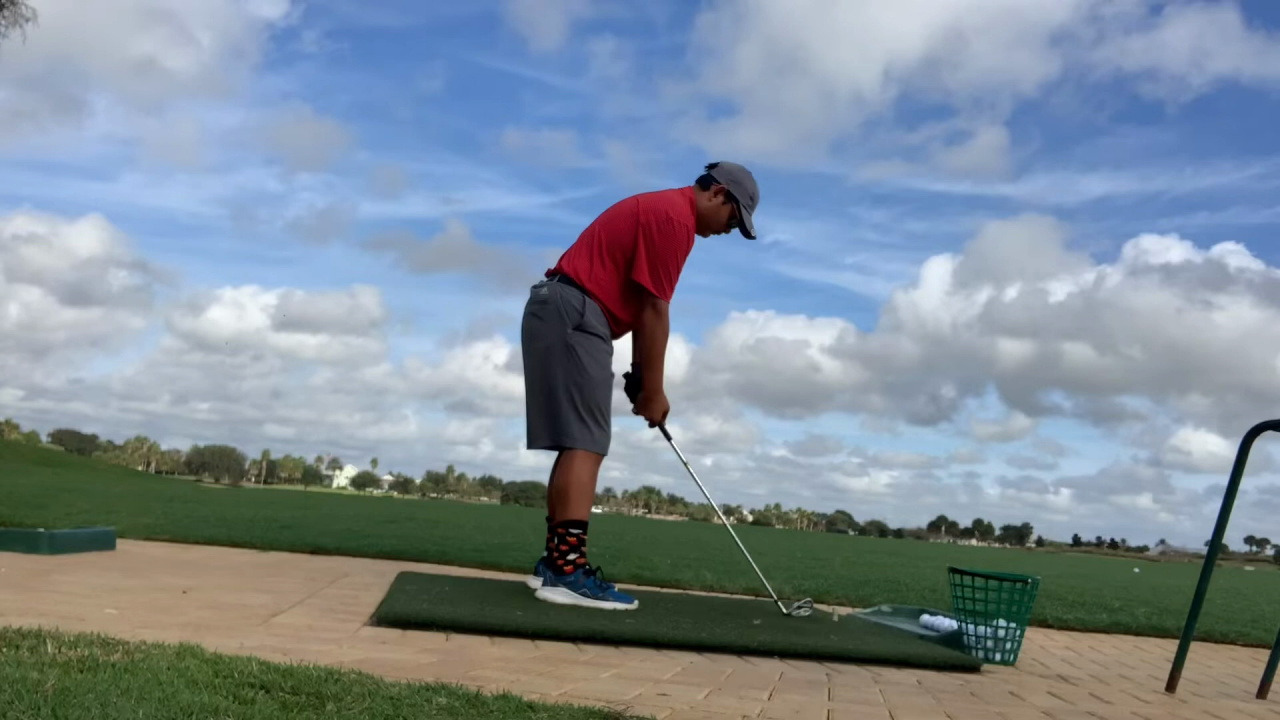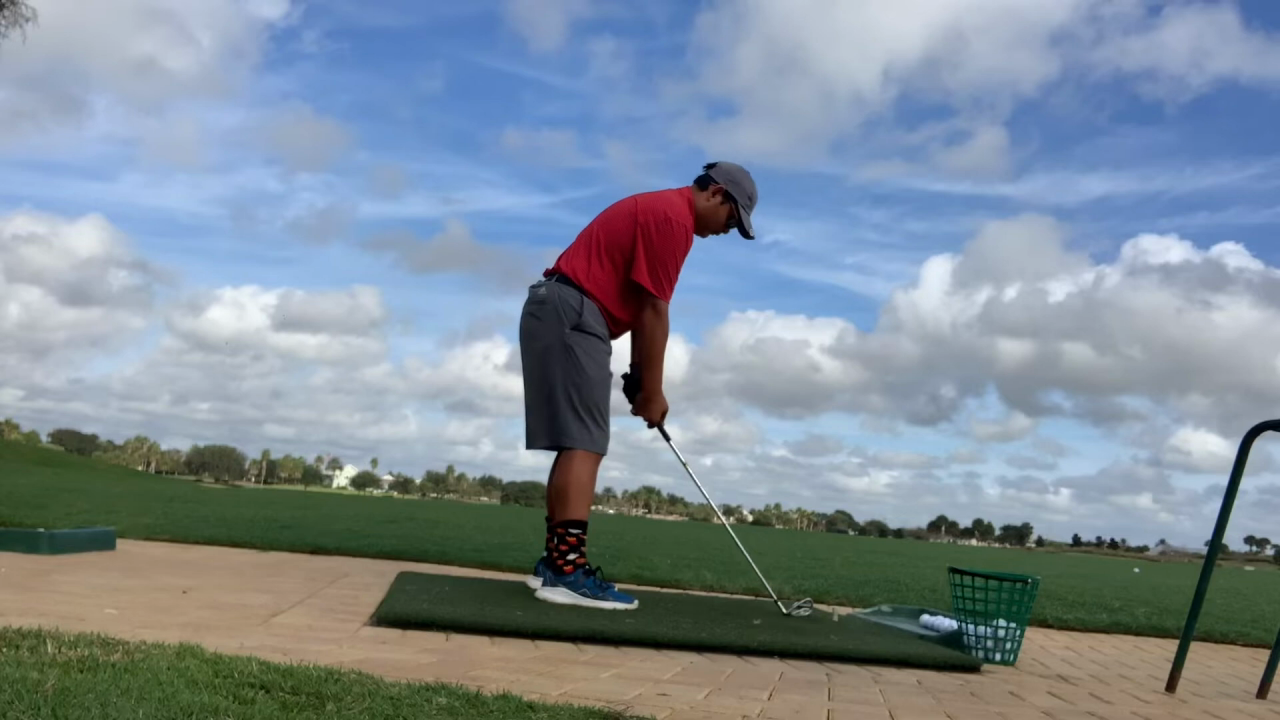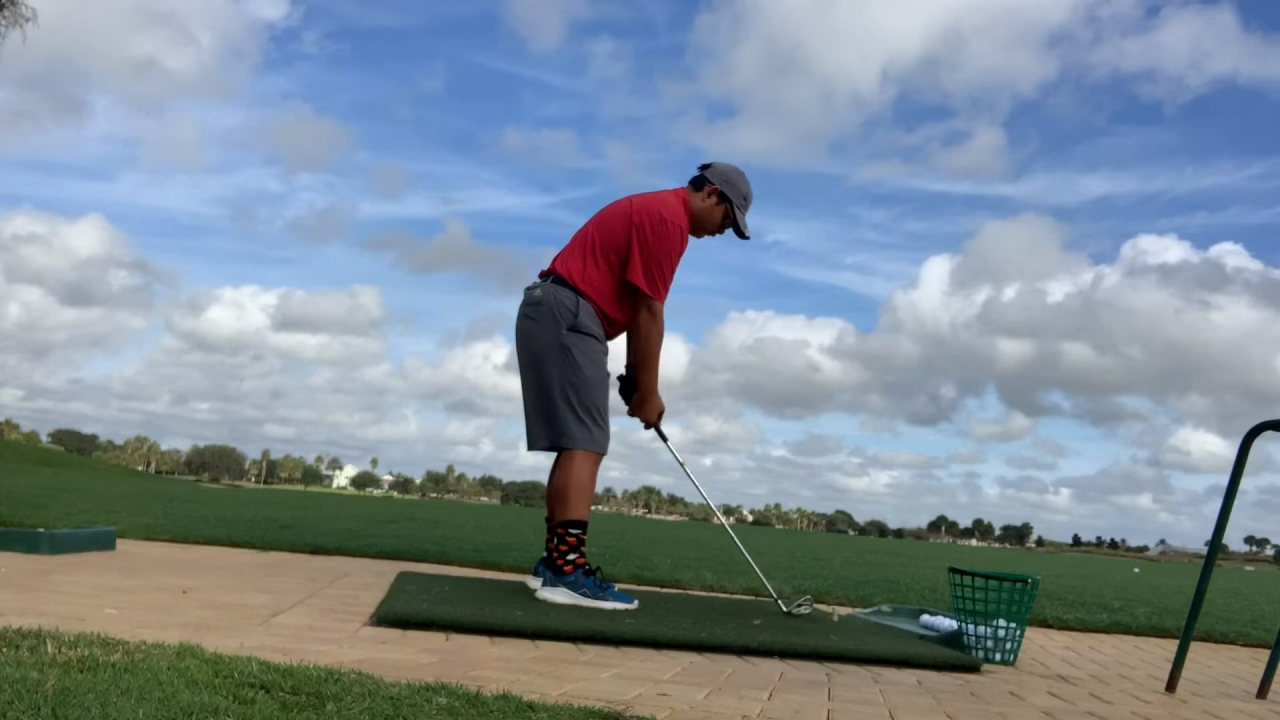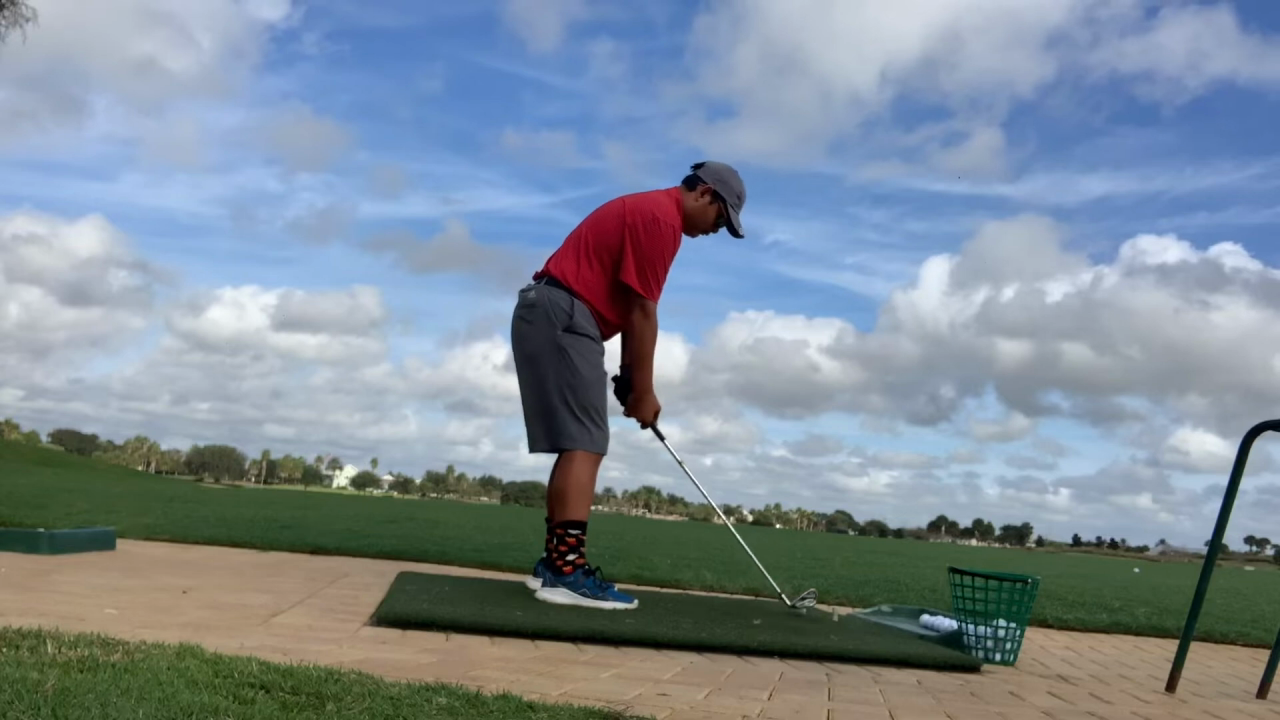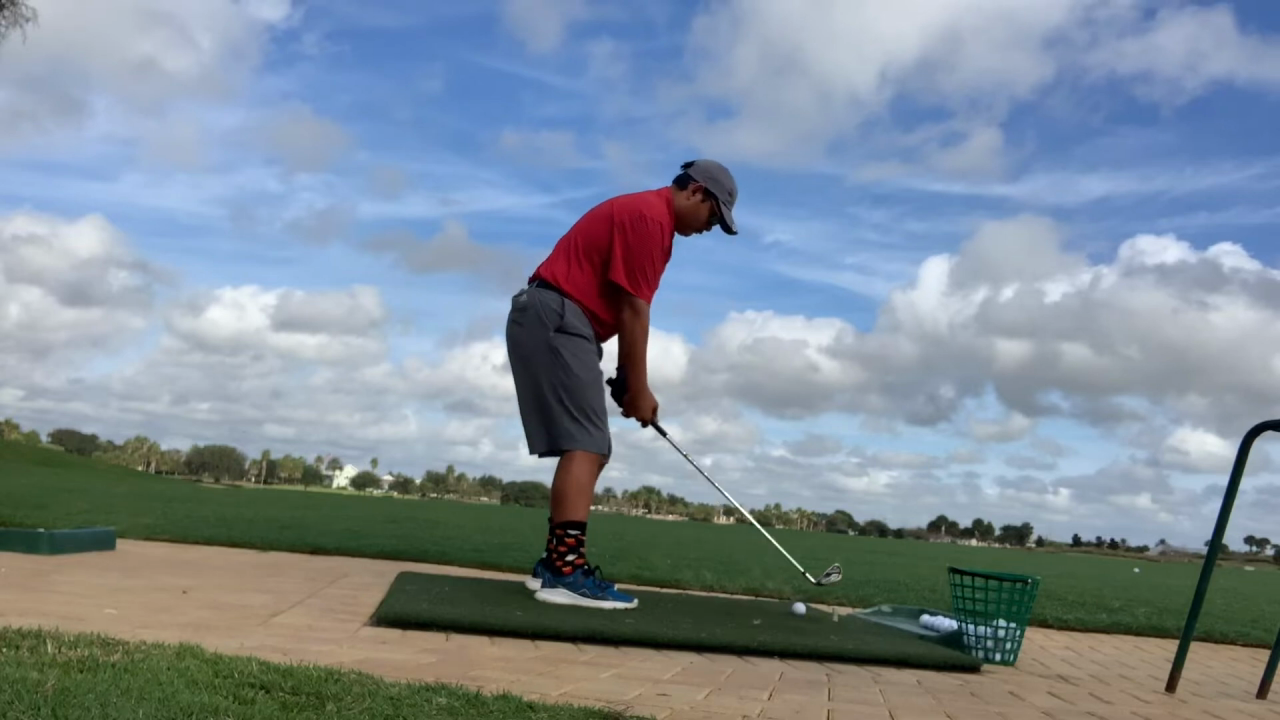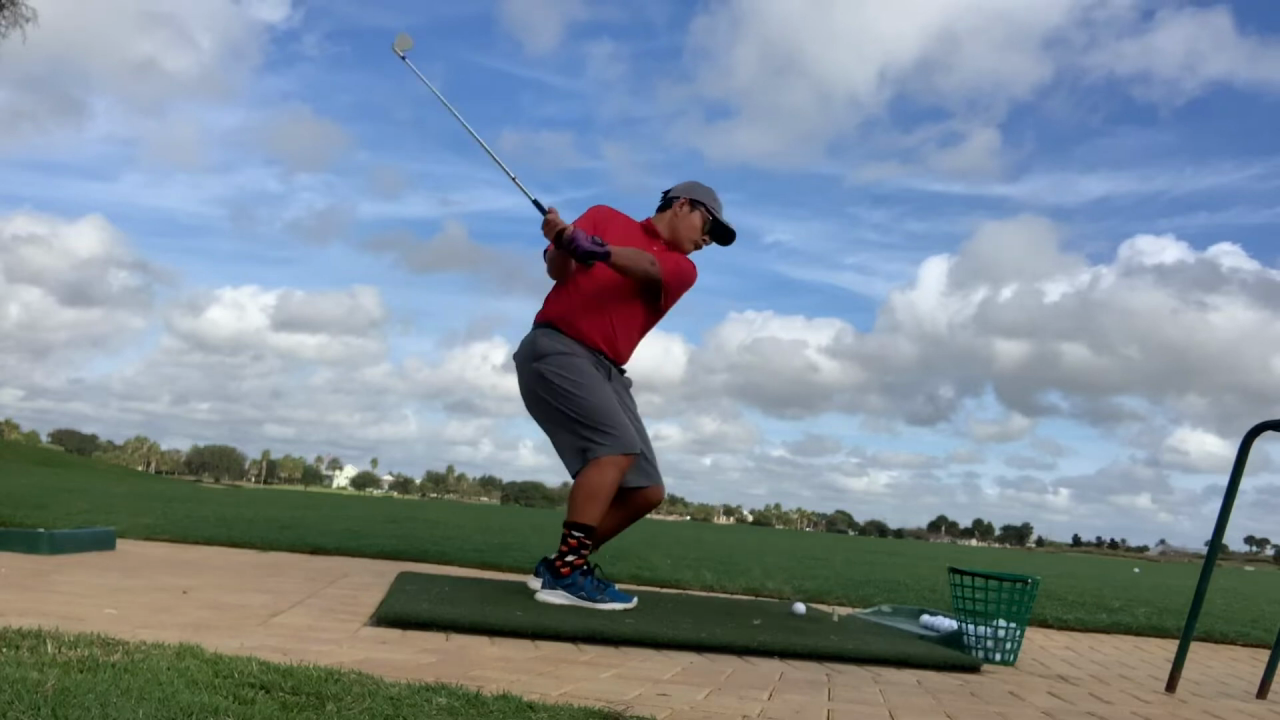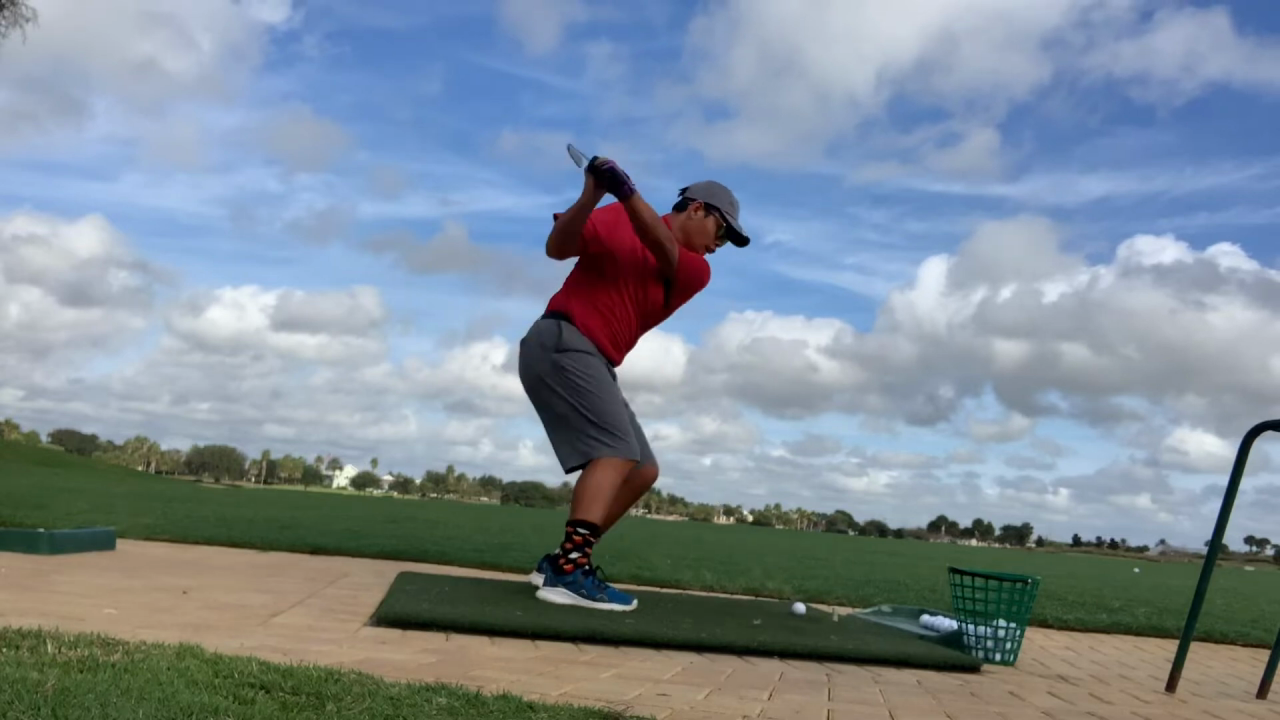
dt=0.4s
person 1, frame 1
left shoulder: (660, 209)
right shoulder: (675, 217)
left elbow: (640, 305)
right elbow: (654, 311)
left wrist: (640, 376)
right wrist: (653, 390)
left hip: (560, 313)
right hip: (573, 315)
left knee: (577, 442)
right knee: (586, 443)
left ankle: (556, 562)
right ankle: (569, 571)
person 1, frame 2
left shoulder: (659, 210)
right shoulder: (674, 218)
left elbow: (639, 306)
right elbow: (653, 312)
left wrist: (639, 378)
right wrist: (653, 391)
left hip: (558, 313)
right hip: (571, 316)
left knee: (575, 443)
right knee: (584, 444)
left ankle: (556, 561)
right ankle: (568, 571)
person 1, frame 3
left shoulder: (654, 210)
right shoulder: (669, 218)
left elbow: (635, 307)
right elbow: (649, 312)
left wrist: (634, 376)
right wrist: (648, 391)
left hip: (553, 314)
right hip: (567, 316)
left knee: (576, 443)
right knee: (585, 443)
left ankle: (555, 563)
right ankle: (567, 570)
person 1, frame 4
left shoulder: (650, 212)
right shoulder: (661, 218)
left elbow: (631, 307)
right elbow: (642, 312)
left wrist: (629, 375)
right wrist: (644, 391)
left hip: (549, 315)
right hip: (562, 316)
left knee: (576, 444)
right knee: (585, 443)
left ankle: (554, 562)
right ankle: (567, 571)
person 1, frame 5
left shoulder: (662, 235)
right shoulder: (646, 213)
left elbow: (638, 307)
right elbow: (631, 308)
left wrist: (631, 379)
right wrist: (638, 387)
left hip: (568, 328)
right hip: (553, 318)
left knee: (589, 449)
right knee: (585, 445)
left ankle: (556, 562)
right ankle: (566, 571)
person 1, frame 6
left shoulder: (681, 270)
right shoulder: (605, 219)
left elbow: (645, 267)
right elbow: (558, 266)
left wrist: (598, 249)
right wrist: (560, 235)
left hip: (605, 371)
right hip: (554, 352)
left knee: (647, 491)
right knee: (618, 449)
left ankle: (563, 565)
right ankle: (567, 574)
person 1, frame 7
left shoulder: (697, 273)
right shoulder: (620, 220)
left elbow: (668, 254)
right elbow: (557, 247)
left wrist: (629, 193)
right wrist: (590, 195)
left hip: (592, 363)
right hip: (561, 349)
left knee: (642, 471)
right knee: (615, 456)
left ankle: (563, 563)
right ankle: (570, 572)
